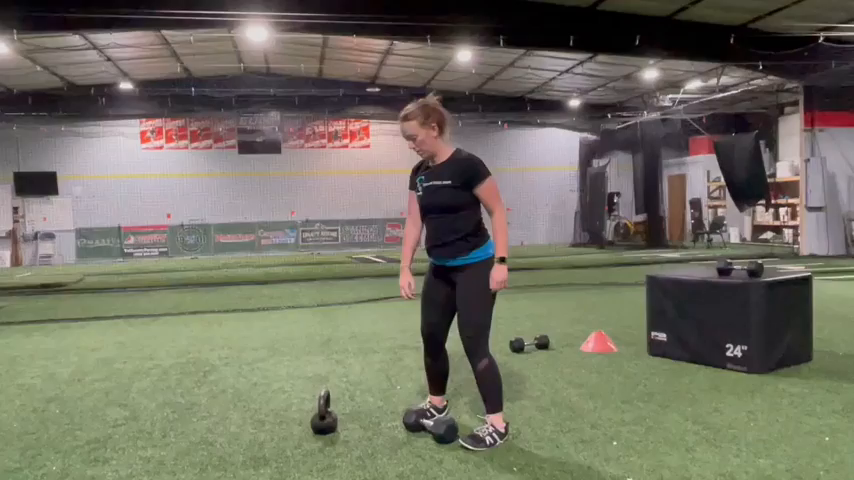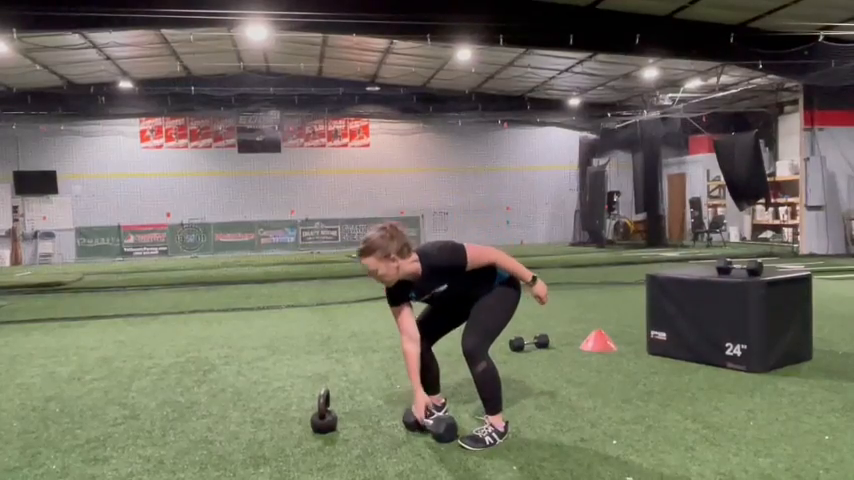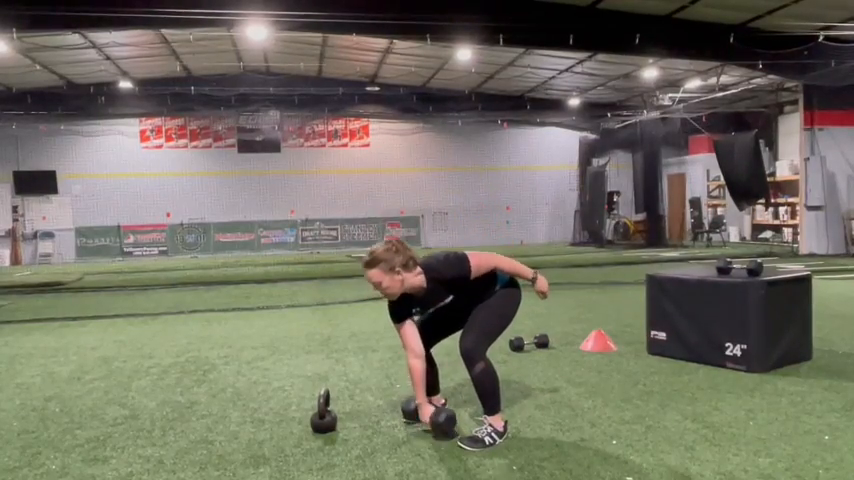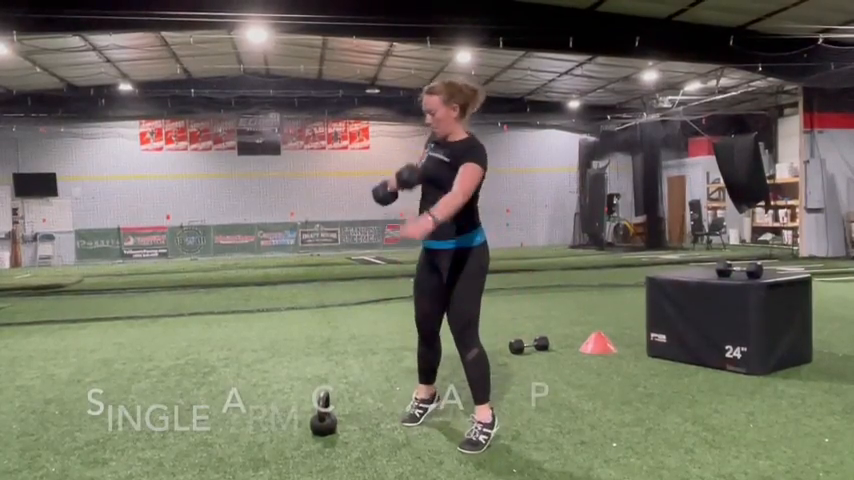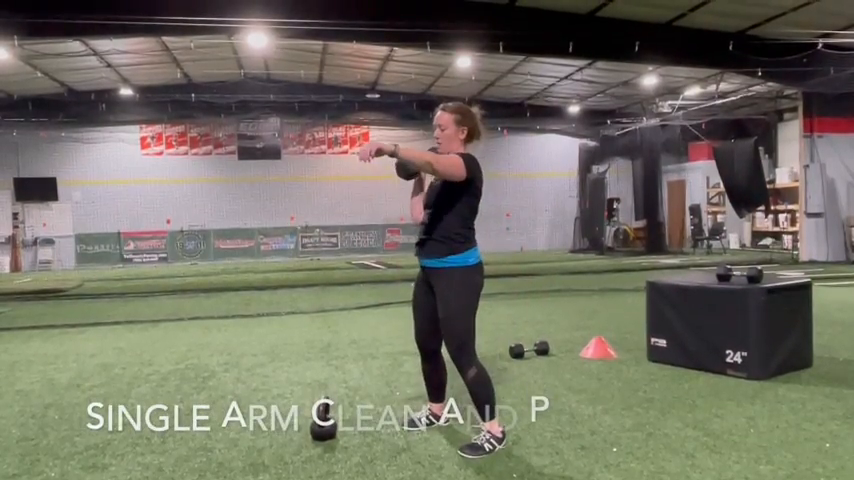
dt=0.7s
person 1, frame 1
left shoulder: (467, 165)
right shoulder: (419, 173)
left elbow: (498, 213)
right elbow: (414, 223)
left wrist: (501, 261)
right wrist: (405, 269)
left hip: (475, 267)
right hip: (440, 270)
left knee: (474, 343)
right knee: (431, 336)
left ankle: (497, 424)
right ankle: (437, 404)
person 1, frame 2
left shoulder: (439, 257)
right shoulder: (397, 288)
left elbow: (493, 255)
right elbow: (410, 339)
left wrist: (532, 280)
right wrist: (418, 392)
left hip: (499, 288)
left knee: (472, 346)
right knee: (421, 341)
left ankle: (497, 425)
right ankle: (436, 403)
person 1, frame 3
left shoulder: (443, 269)
right shoulder: (400, 303)
left elbow: (493, 260)
right elbow: (415, 355)
left wrist: (534, 277)
right wrist: (423, 403)
left hip: (499, 293)
left knee: (470, 347)
right knee: (417, 345)
left ankle: (497, 424)
right ankle: (437, 403)
person 1, frame 4
left shoulder: (472, 150)
right shoulder: (436, 141)
left elbow: (459, 194)
right elbow: (420, 174)
left wrist: (429, 219)
right wrist: (397, 180)
left hip: (465, 252)
right hip: (431, 252)
left knee: (464, 333)
right knee: (425, 327)
left ankle: (485, 417)
right ankle: (426, 395)
person 1, frame 5
left shoulder: (466, 166)
right shoulder: (441, 175)
left elbow: (430, 161)
right elbow: (419, 215)
left wrist: (389, 148)
right wrist: (418, 179)
left hip: (459, 271)
right hip: (430, 270)
left knee: (461, 352)
right knee: (426, 344)
left ankle: (494, 430)
right ankle: (436, 411)
